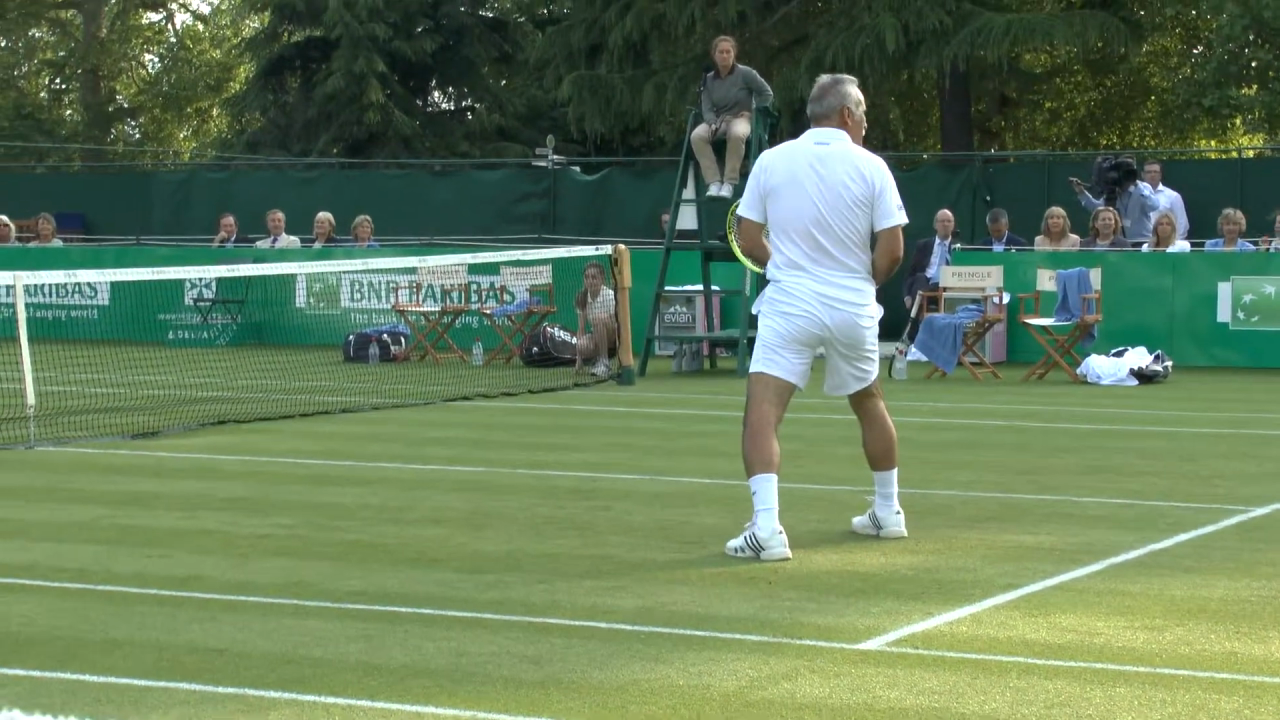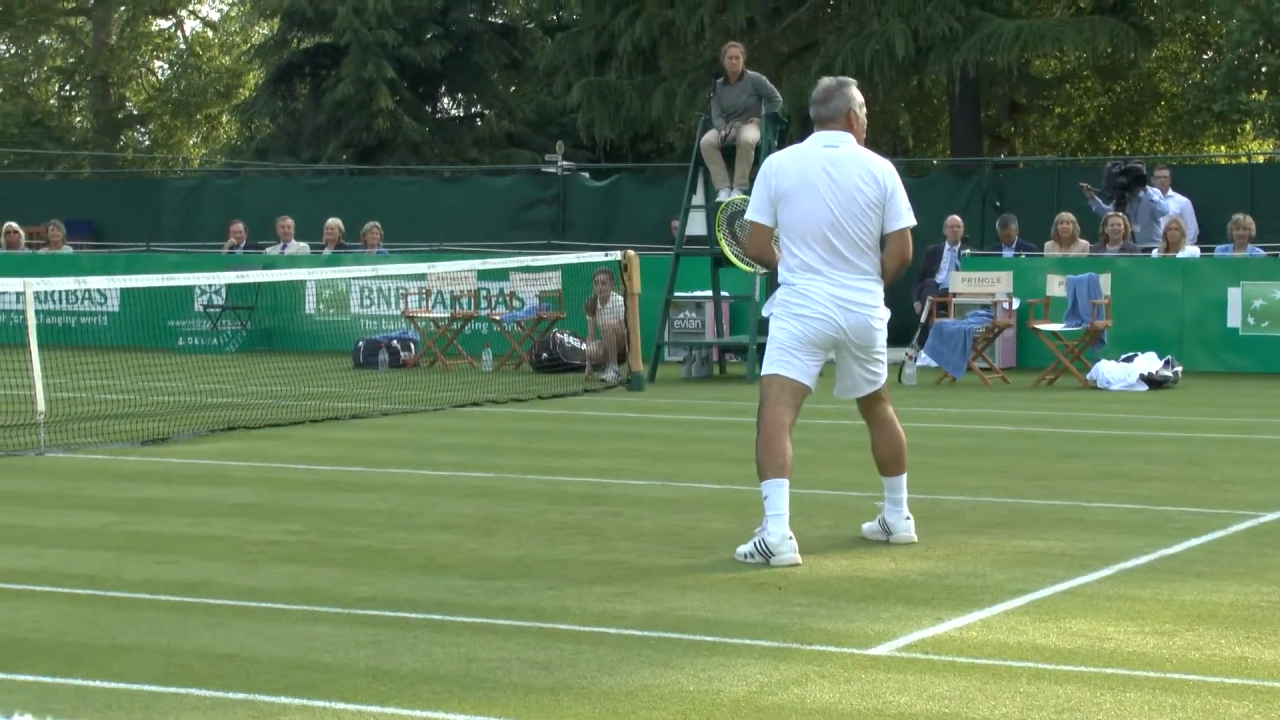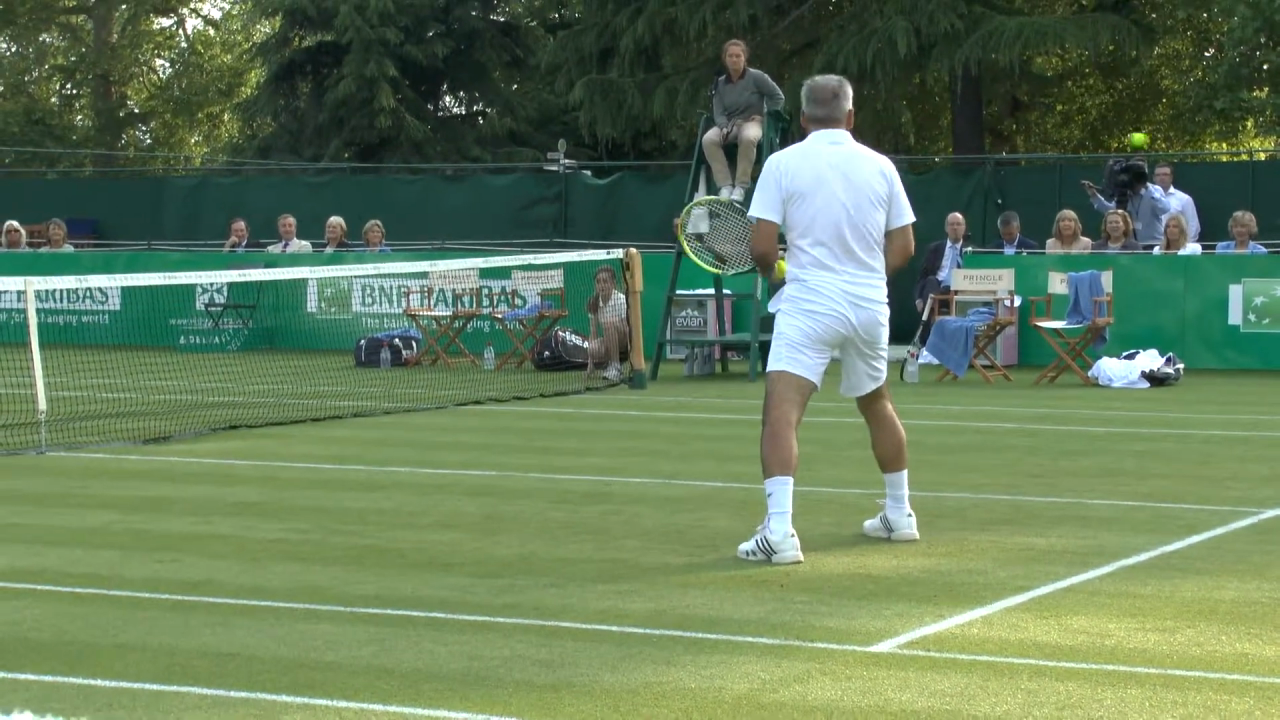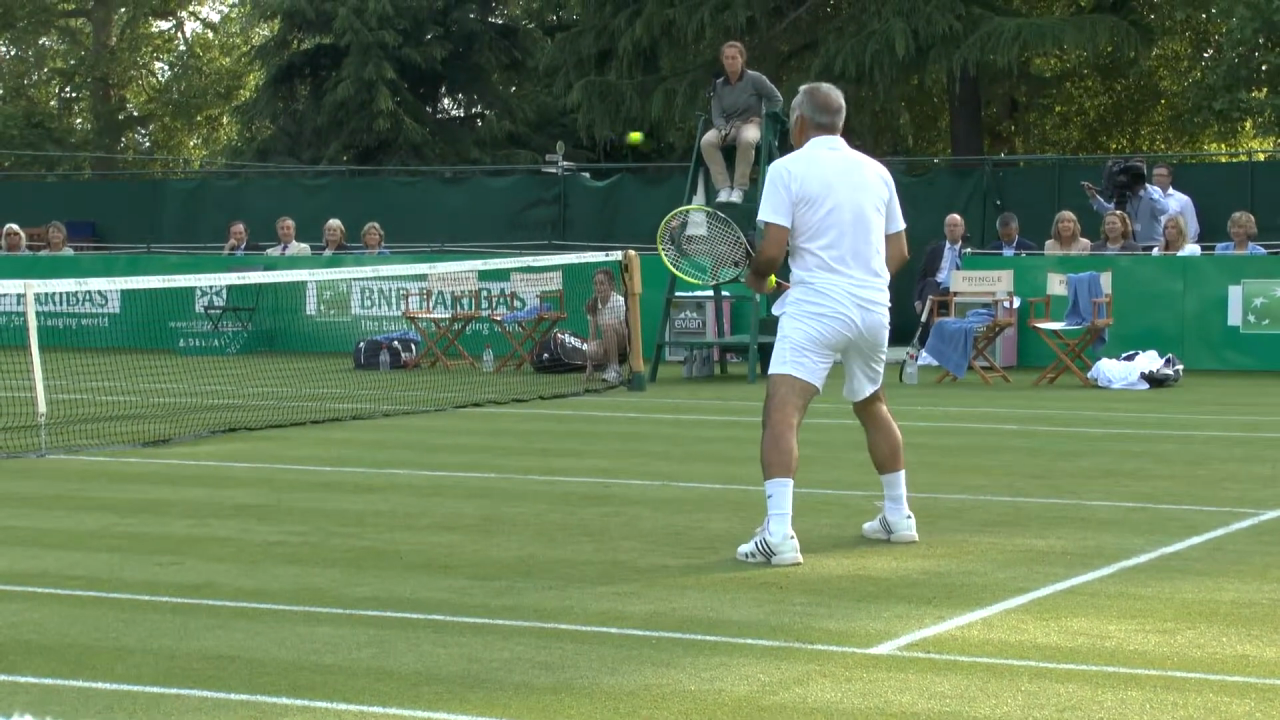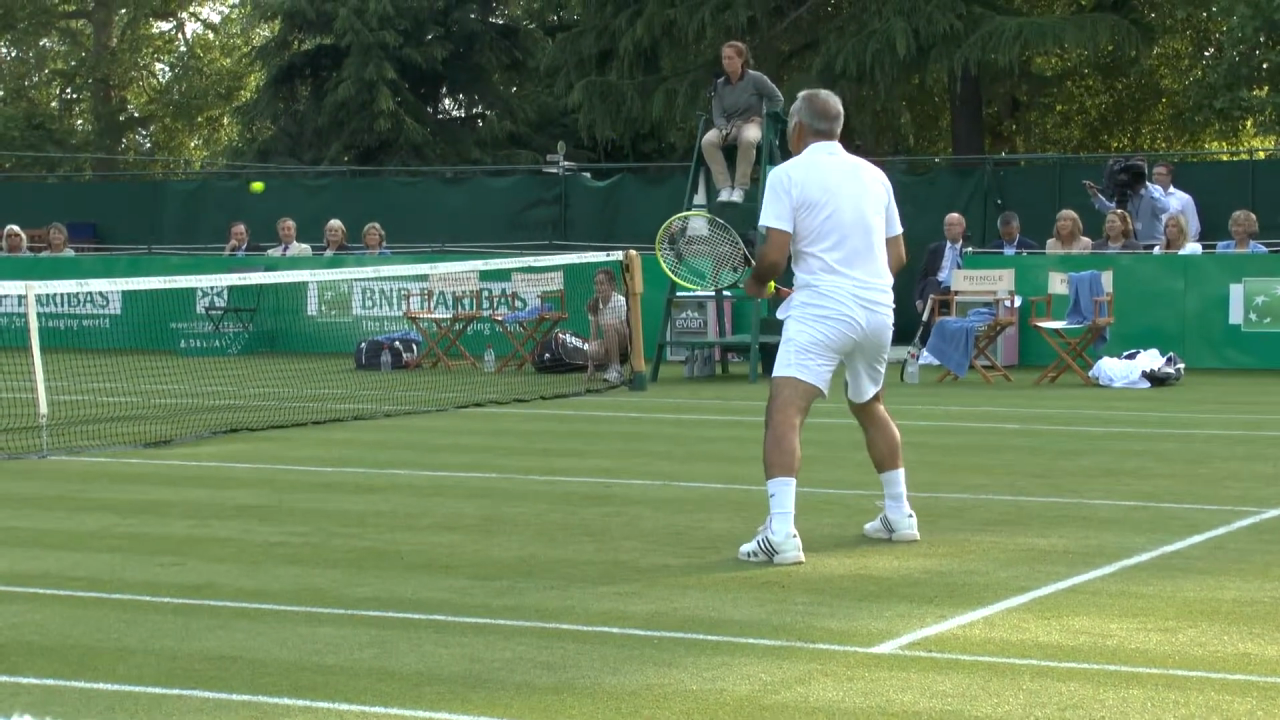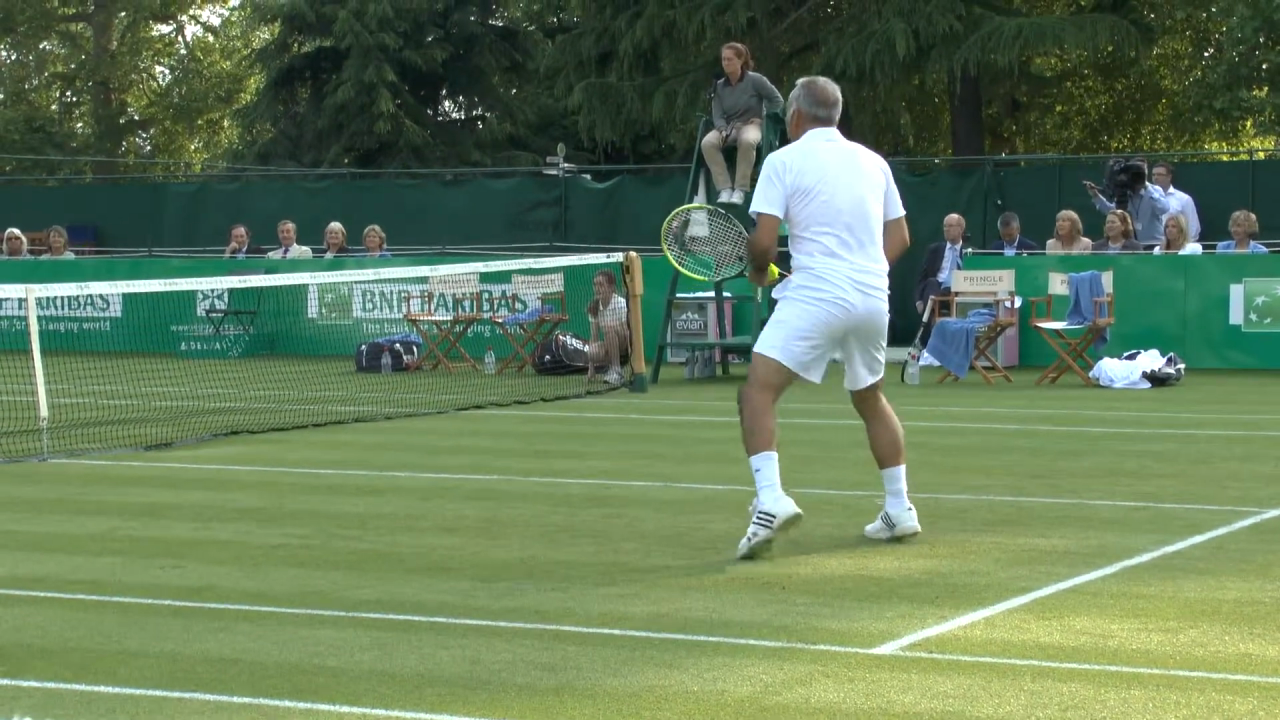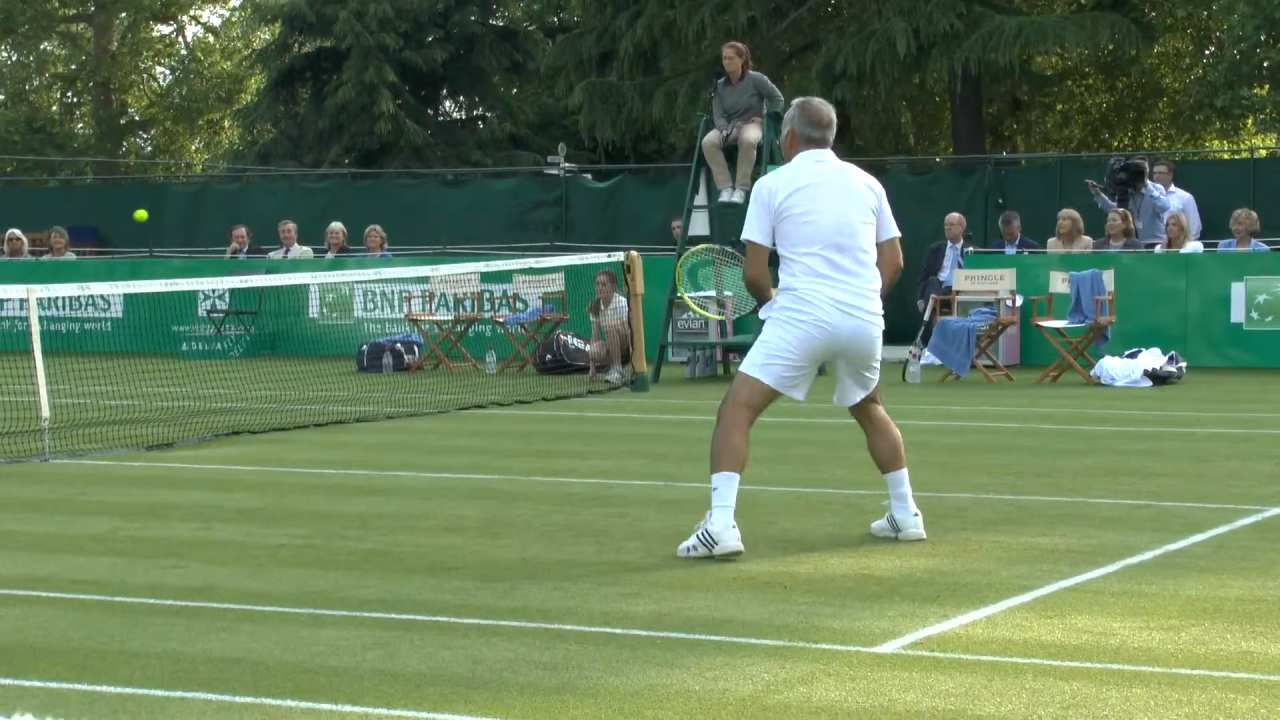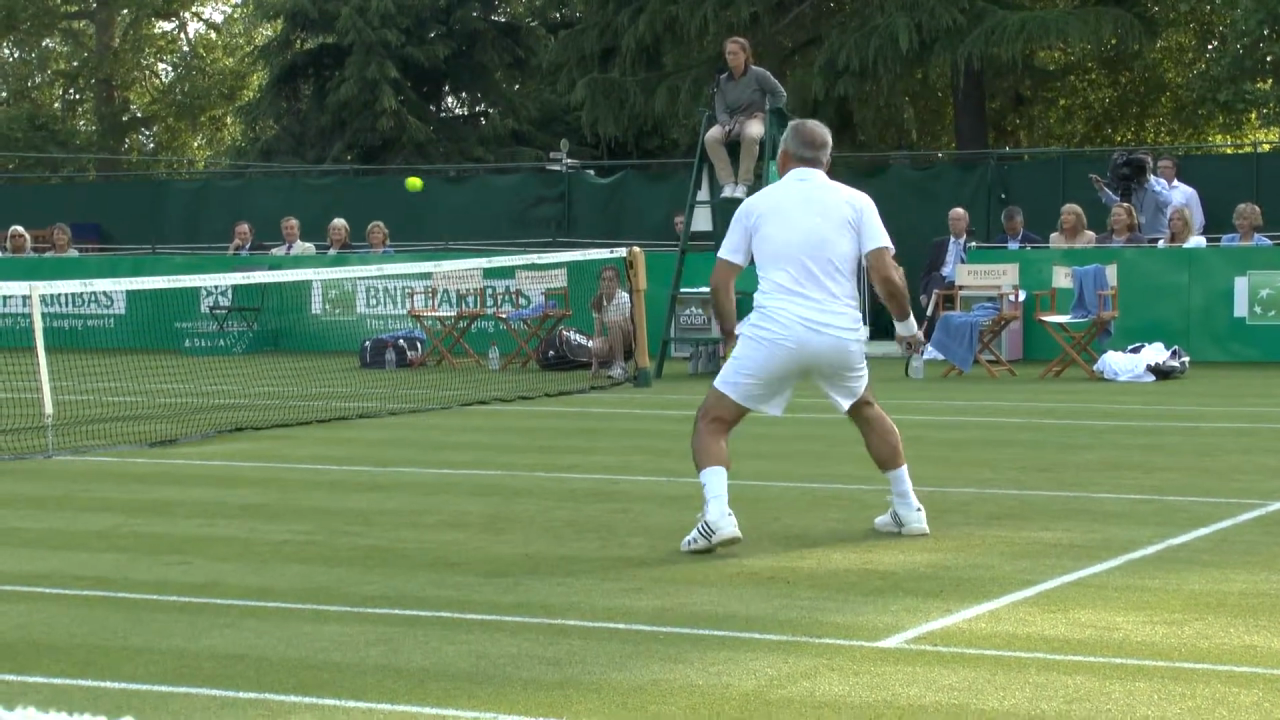
dt=0.2s
person 1, frame 1
left shoulder: (771, 161)
right shoulder: (871, 167)
left elbow: (750, 242)
right elbow: (891, 252)
left hip: (789, 306)
right hip: (852, 309)
left knee: (761, 415)
right knee: (869, 404)
left ankle: (766, 528)
right ankle: (887, 512)
person 1, frame 2
left shoulder: (778, 165)
right shoulder: (879, 169)
left elbow: (757, 248)
right elbow: (900, 253)
left hip: (801, 309)
right hip: (864, 311)
left knee: (774, 418)
right knee: (878, 409)
left ankle: (777, 534)
right ankle: (897, 518)
person 1, frame 3
left shoulder: (783, 163)
right shoulder: (880, 165)
left elbow: (762, 246)
right elbow: (903, 249)
left wrist: (769, 267)
left hip: (810, 306)
right hip: (869, 306)
left knee: (780, 414)
right knee: (877, 405)
left ankle: (779, 531)
right ankle: (898, 514)
person 1, frame 4
left shoulder: (787, 169)
right shoulder: (876, 171)
left elbow: (773, 250)
right elbow: (898, 253)
left wrist: (756, 276)
left hip: (815, 310)
right hip: (873, 310)
left knee: (780, 415)
right knee: (872, 407)
left ankle: (779, 533)
right ankle: (897, 515)
person 1, frame 5
left shoulder: (788, 175)
right shoulder: (874, 175)
left elbow: (774, 256)
right elbow: (897, 256)
left wrist: (756, 282)
left hip: (822, 312)
right hip: (877, 312)
left knee: (783, 416)
right knee: (869, 407)
left ankle: (782, 532)
right ankle: (899, 514)
person 1, frame 6
left shoulder: (783, 160)
right shoulder: (874, 162)
left elbow: (763, 242)
right elbow: (899, 240)
left wrist: (758, 270)
left hip: (817, 296)
right hip: (872, 299)
left knee: (756, 392)
right knee: (870, 401)
left ankle: (770, 500)
right ankle: (898, 512)
person 1, frame 7
left shoulder: (771, 185)
right shoulder: (867, 182)
left elbow: (755, 272)
right elbow: (893, 262)
left wrist: (771, 299)
left hip: (803, 316)
right hip: (864, 319)
left knee: (736, 412)
right knee: (869, 410)
left ankle: (721, 524)
right ankle: (904, 514)
person 1, frame 8
left shoulder: (755, 204)
right shoulder: (854, 200)
left elbow: (720, 282)
right elbow: (888, 276)
left wrist: (733, 333)
right wrist: (909, 325)
left hip: (772, 331)
right hip: (837, 333)
left knee: (710, 422)
right knee: (866, 411)
left ankle: (717, 515)
right ankle: (906, 509)
